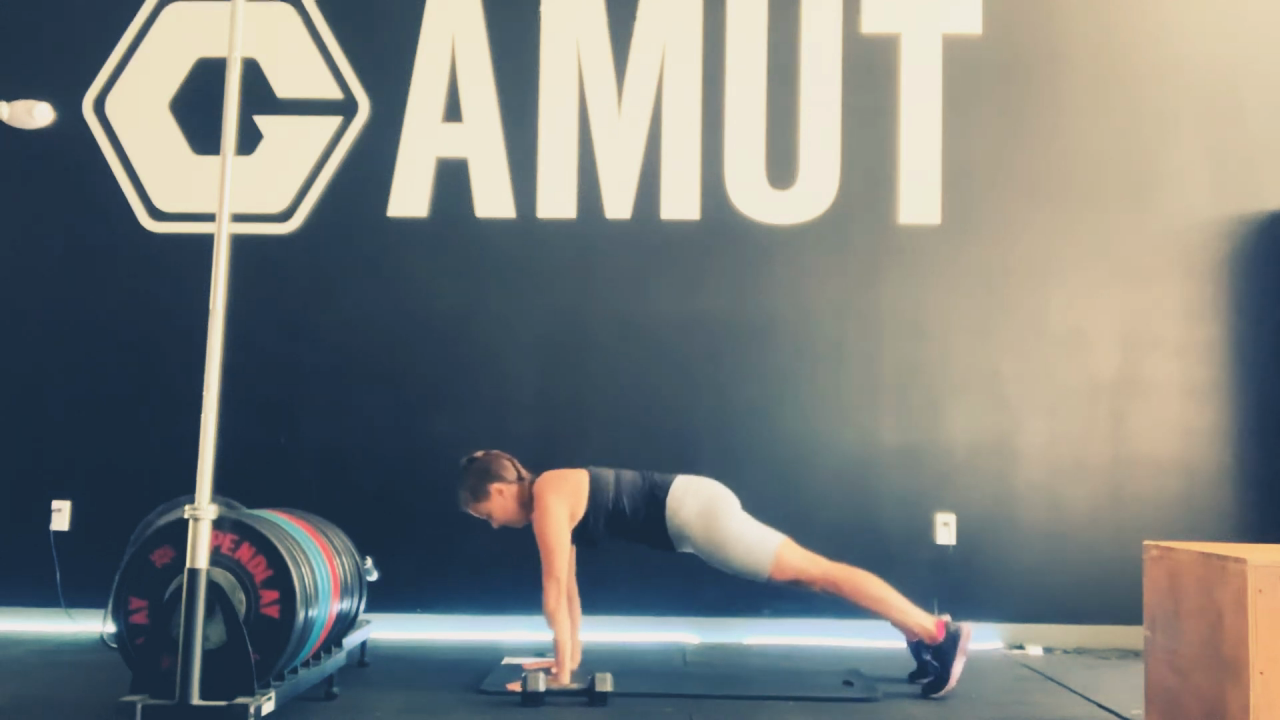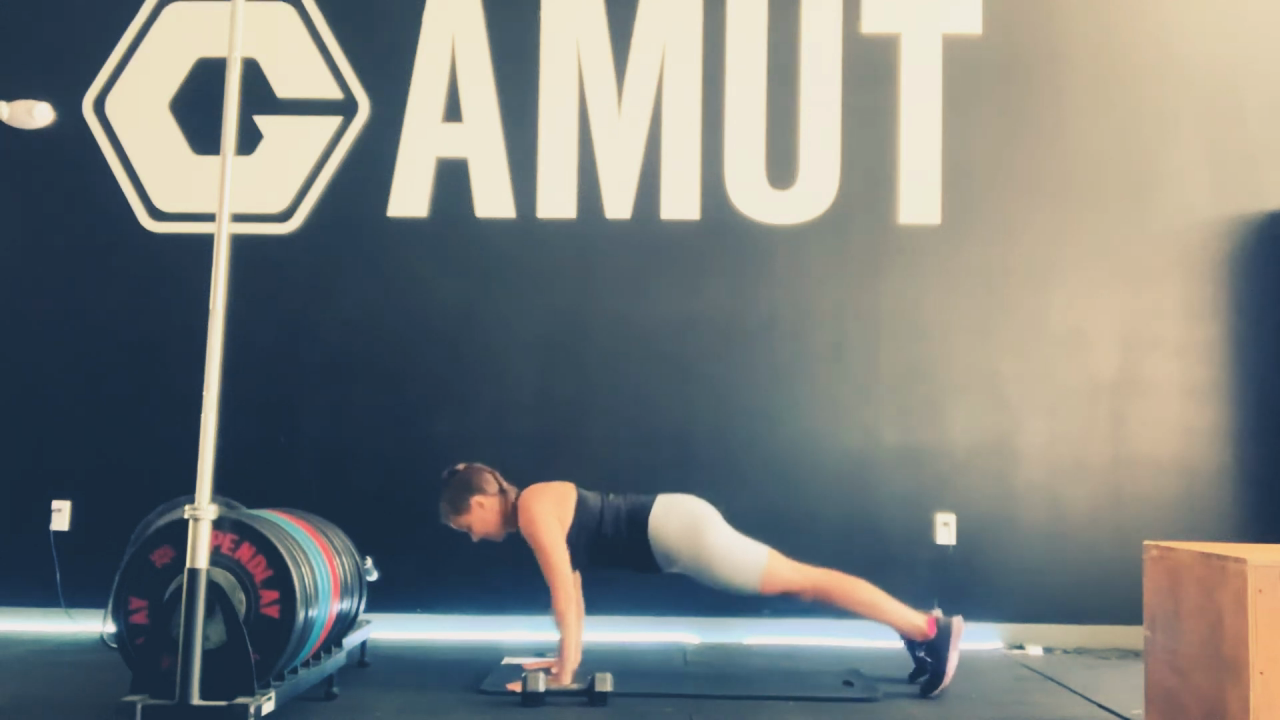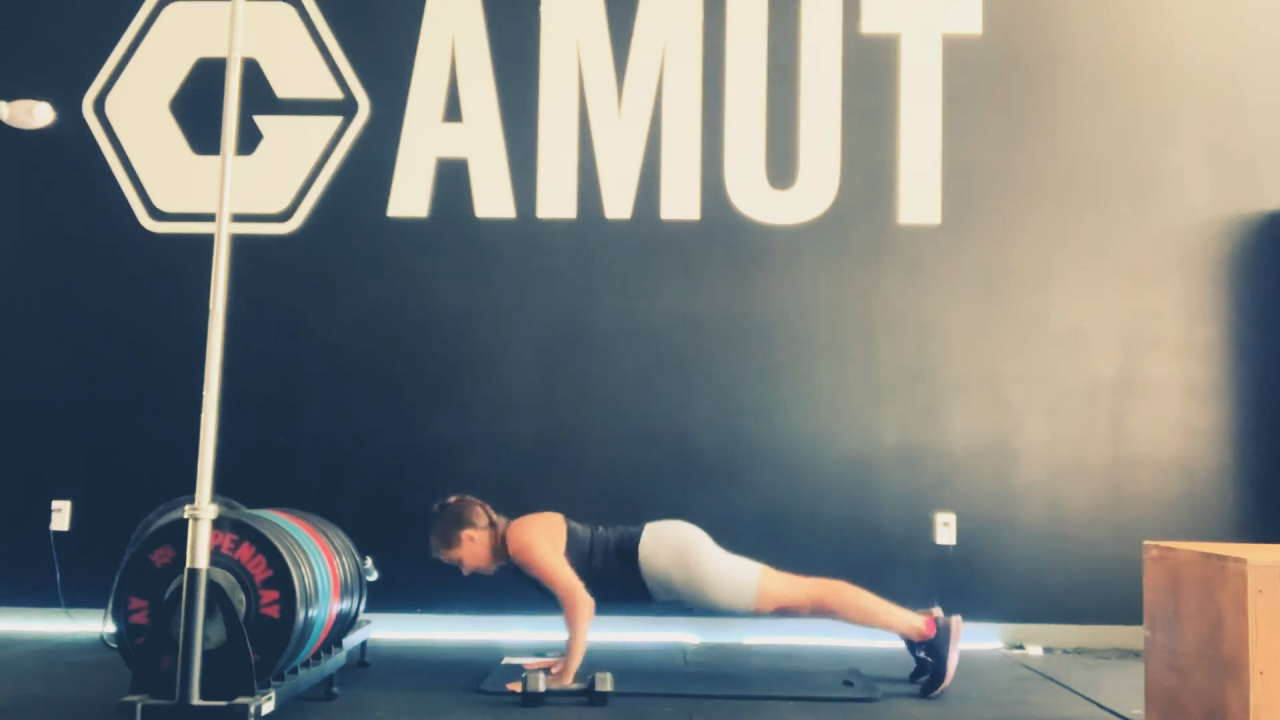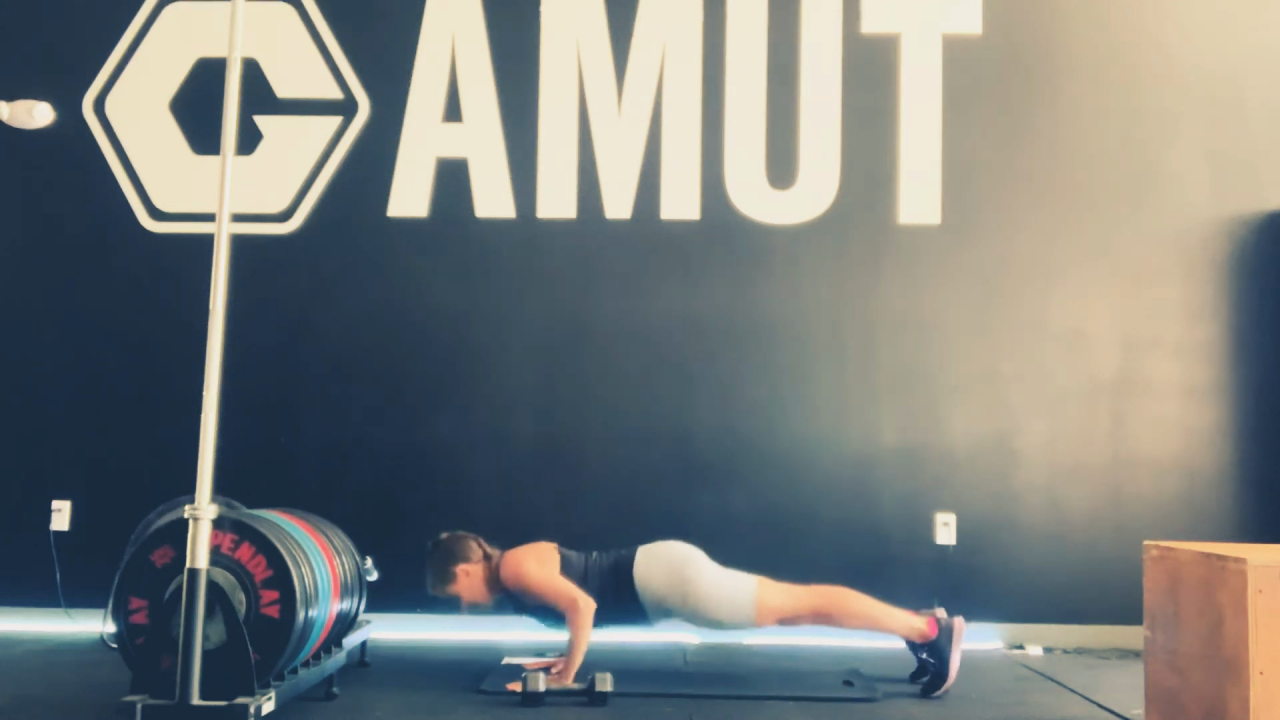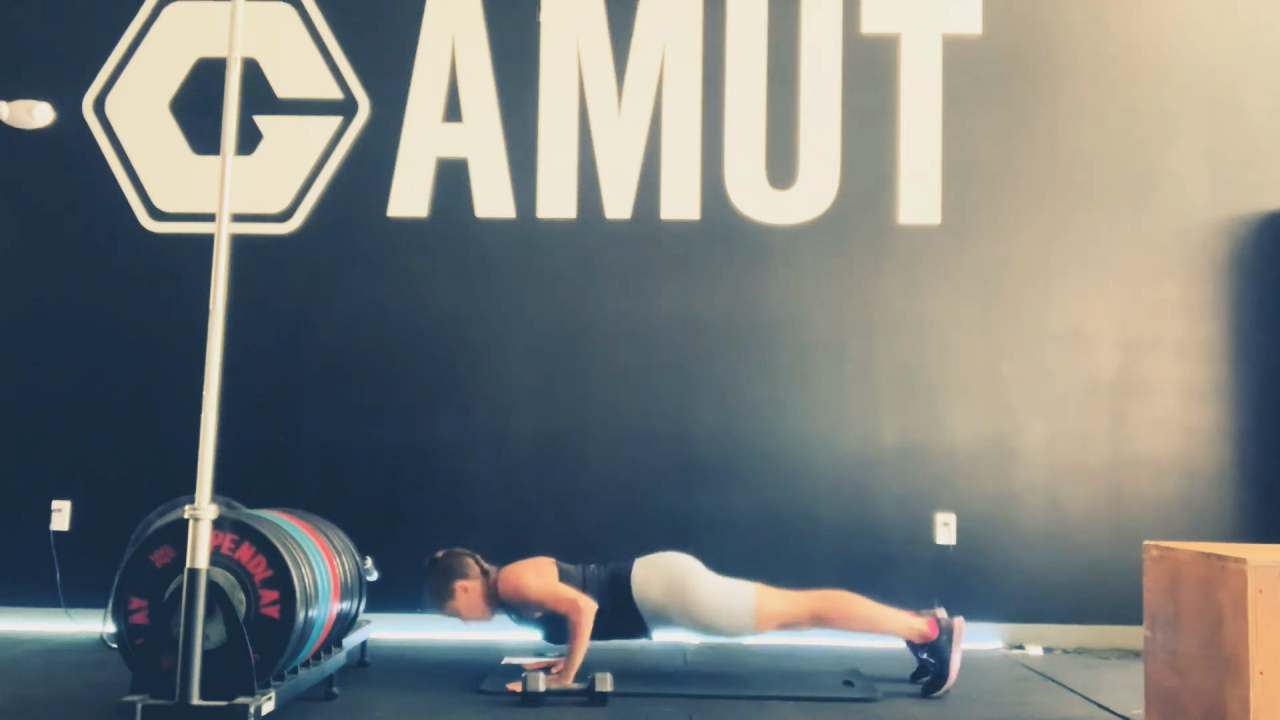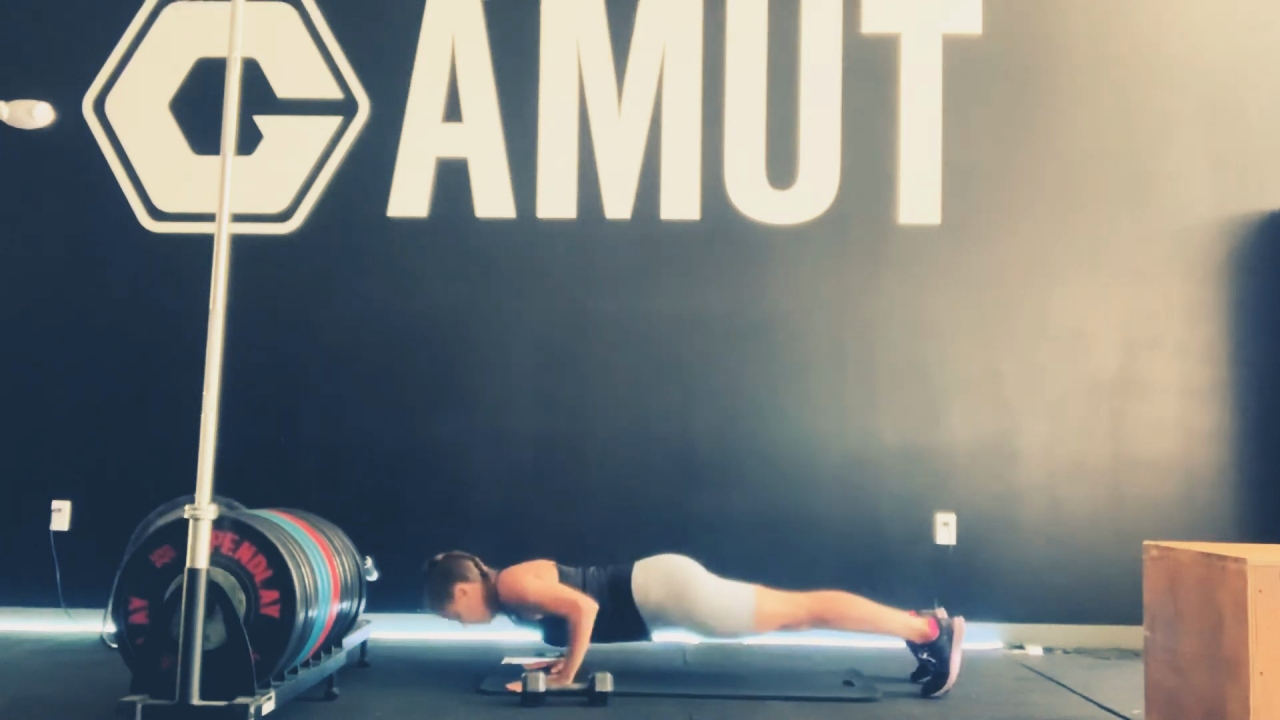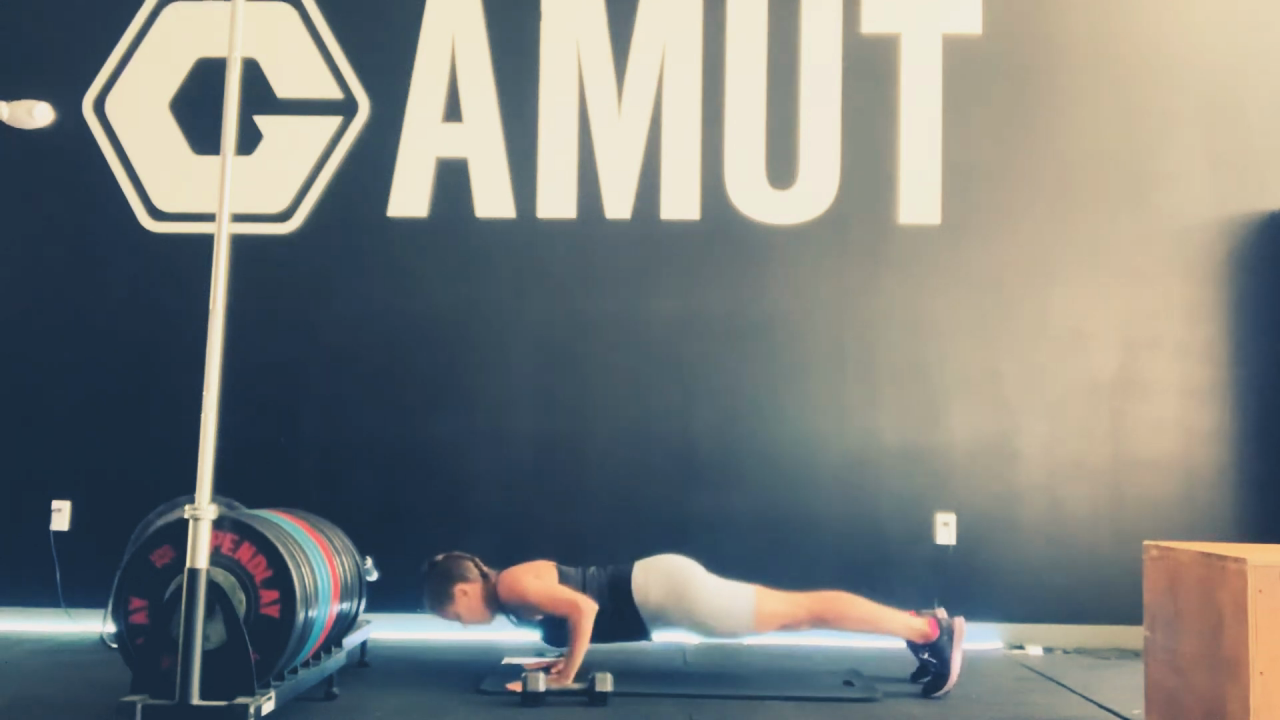
dt=0.2s
person 1, frame 1
left shoulder: (545, 498)
right shoulder: (553, 496)
left elbow: (555, 591)
right elbow: (568, 584)
left wrist: (563, 668)
right wrist: (572, 651)
left hip: (691, 511)
right hip: (684, 509)
left knee: (814, 573)
right knee: (809, 574)
left ankle: (938, 633)
right ankle: (922, 636)
person 1, frame 2
left shoulder: (530, 509)
right shoulder: (536, 507)
left elbow: (564, 591)
right elbow: (571, 579)
left wrist: (566, 666)
right wrist: (569, 653)
left hip: (676, 530)
right hip: (670, 529)
left knee: (803, 582)
right knee: (798, 582)
left ankle: (929, 630)
right ankle: (919, 630)
person 1, frame 3
left shoulder: (520, 541)
right shoulder: (527, 535)
left elbow: (580, 600)
right elbow: (580, 590)
left wrist: (569, 669)
right wrist: (569, 654)
left hip: (668, 559)
right hip: (663, 555)
left knee: (801, 595)
right knee: (795, 597)
left ankle: (929, 631)
right ankle: (919, 626)
person 1, frame 4
left shoulder: (511, 570)
right shoulder: (521, 563)
left elbow: (582, 606)
left wrist: (569, 671)
right wrist: (569, 655)
left hip: (665, 578)
right hip: (660, 574)
left knee: (801, 605)
right knee: (795, 606)
left ankle: (931, 630)
right ankle: (920, 624)
person 1, frame 5
left shoulder: (509, 583)
right shoulder: (520, 577)
left elbow: (583, 607)
left wrist: (568, 671)
right wrist: (565, 654)
left hip: (662, 588)
right hip: (658, 584)
left knee: (800, 610)
right knee: (794, 610)
left ankle: (931, 630)
right ankle: (921, 627)
person 1, frame 6
left shoulder: (510, 586)
right shoulder: (520, 579)
left elbow: (583, 608)
left wrist: (569, 671)
right wrist: (565, 653)
left hip: (664, 590)
right hip: (658, 585)
left knee: (800, 610)
right knee: (794, 613)
left ankle: (931, 630)
right ankle: (919, 627)
person 1, frame 7
left shoulder: (510, 587)
right shoulder: (519, 581)
left elbow: (584, 608)
left wrist: (569, 671)
right wrist: (565, 654)
left hip: (663, 590)
right hip: (658, 585)
left knee: (800, 611)
right knee: (794, 613)
left ankle: (931, 631)
right ankle: (920, 625)
